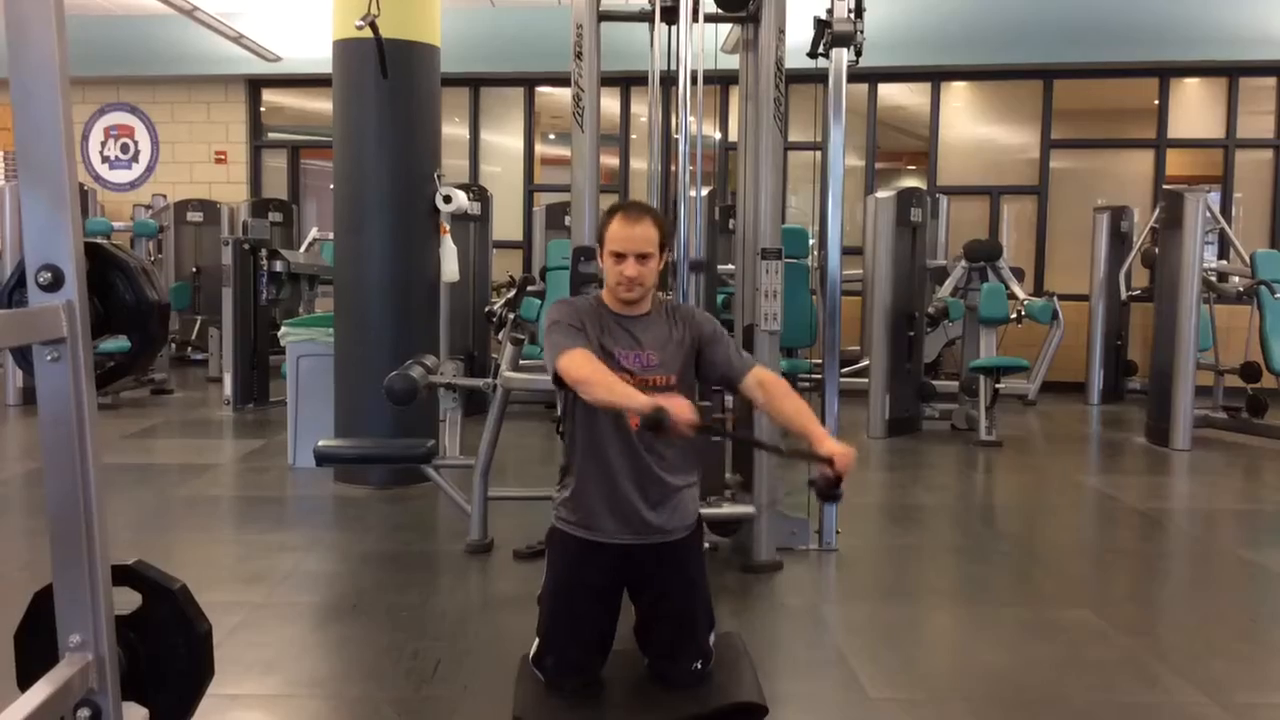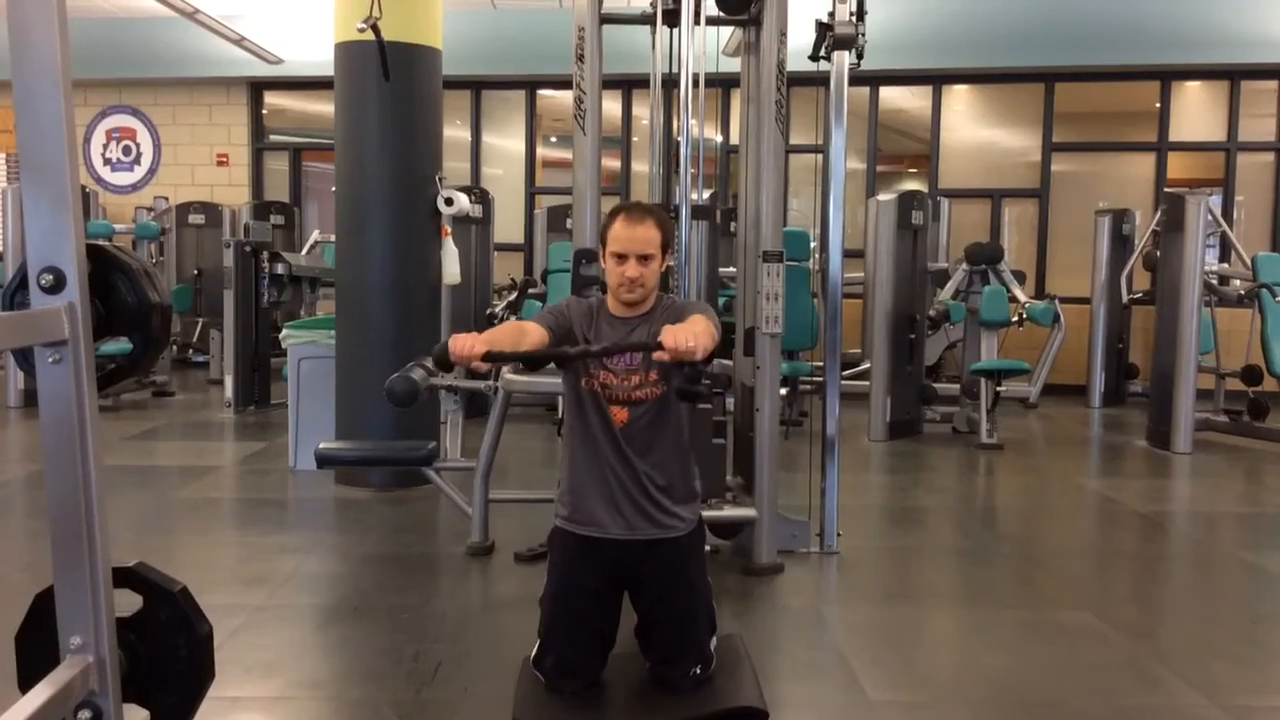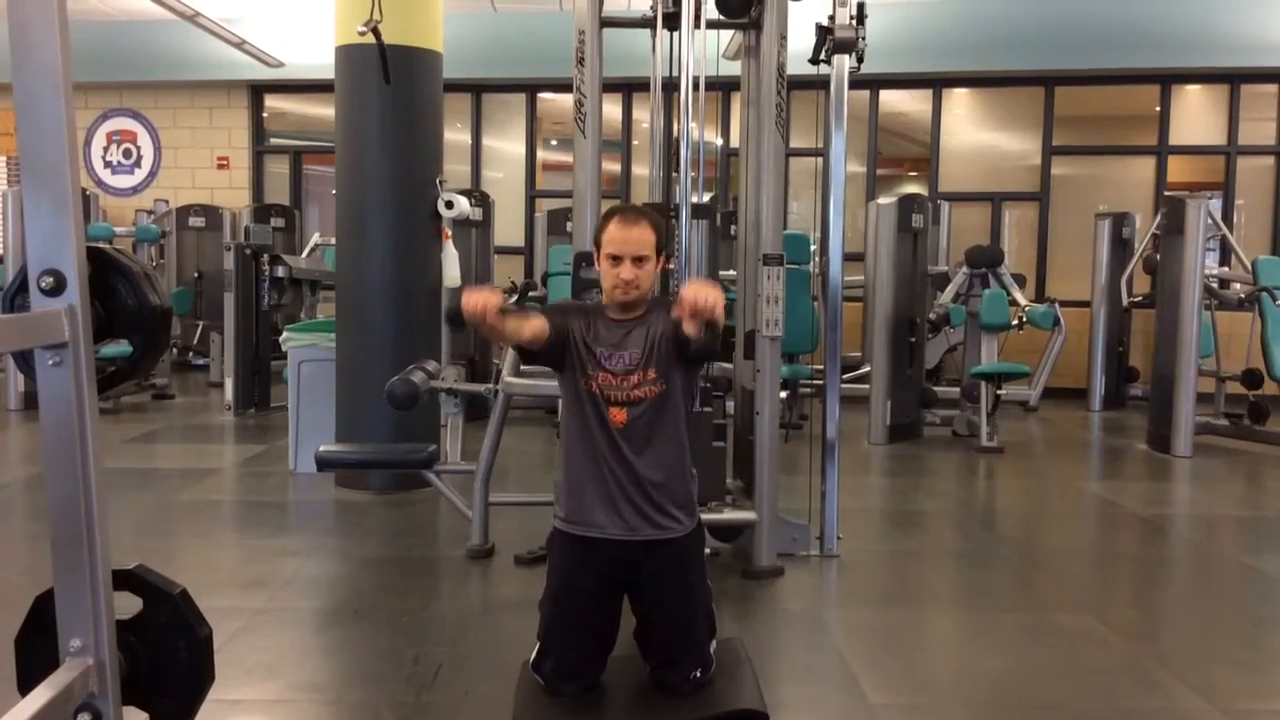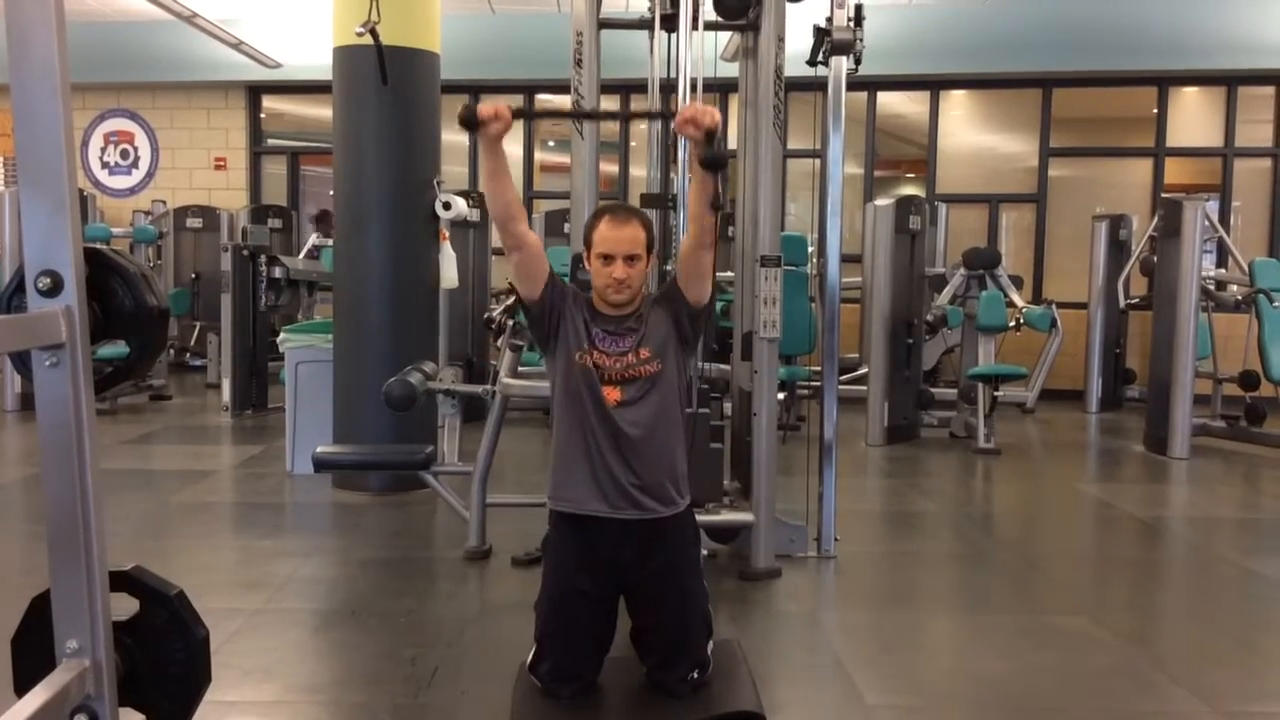
dt=0.5s
person 1, frame 1
left shoulder: (691, 325)
right shoulder: (570, 318)
left elbow: (760, 383)
right elbow: (583, 375)
left wrist: (820, 438)
right wrist: (650, 401)
left hip: (672, 529)
right hip: (587, 530)
left knee: (684, 671)
right knee: (566, 675)
left ankle: (650, 627)
person 1, frame 2
left shoulder: (681, 316)
right shoulder: (574, 317)
left elbow: (701, 328)
right elbow: (525, 333)
left wrist: (690, 338)
right wrist: (481, 341)
left hip: (669, 527)
right hip: (585, 526)
left knee: (684, 674)
right knee: (564, 675)
left ankle: (652, 630)
right ankle: (606, 626)
person 1, frame 3
left shoulder: (675, 322)
right shoulder: (571, 323)
left elbow: (702, 324)
right elbow: (525, 329)
left wrist: (706, 306)
right wrist: (492, 316)
left hip: (668, 531)
right hip: (582, 530)
left knee: (684, 677)
right knee: (563, 678)
left ankle: (651, 634)
right ankle: (599, 634)
person 1, frame 4
left shoulder: (673, 318)
right shoulder: (560, 316)
left elbow: (701, 235)
right elbow: (514, 232)
left wrist: (703, 149)
right wrist: (490, 143)
left hip: (663, 523)
right hip: (578, 523)
left knee: (682, 677)
right knee: (561, 678)
left ankle: (650, 636)
right ankle: (597, 632)
